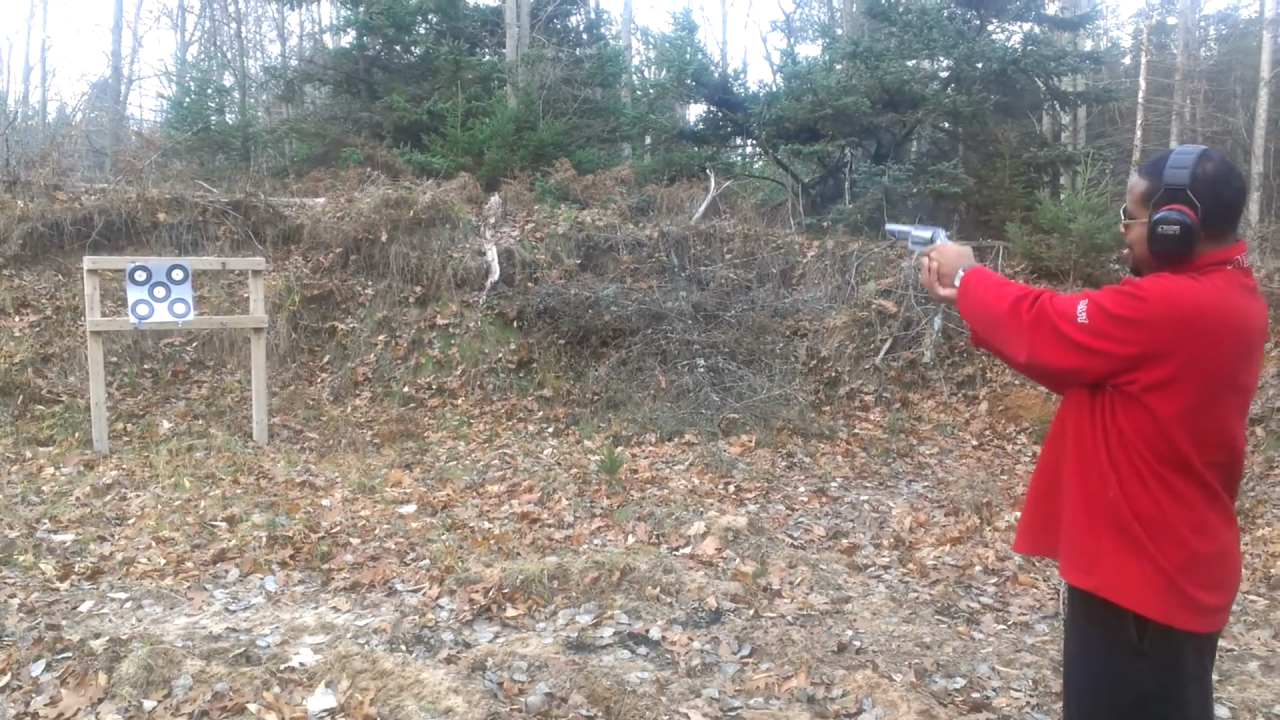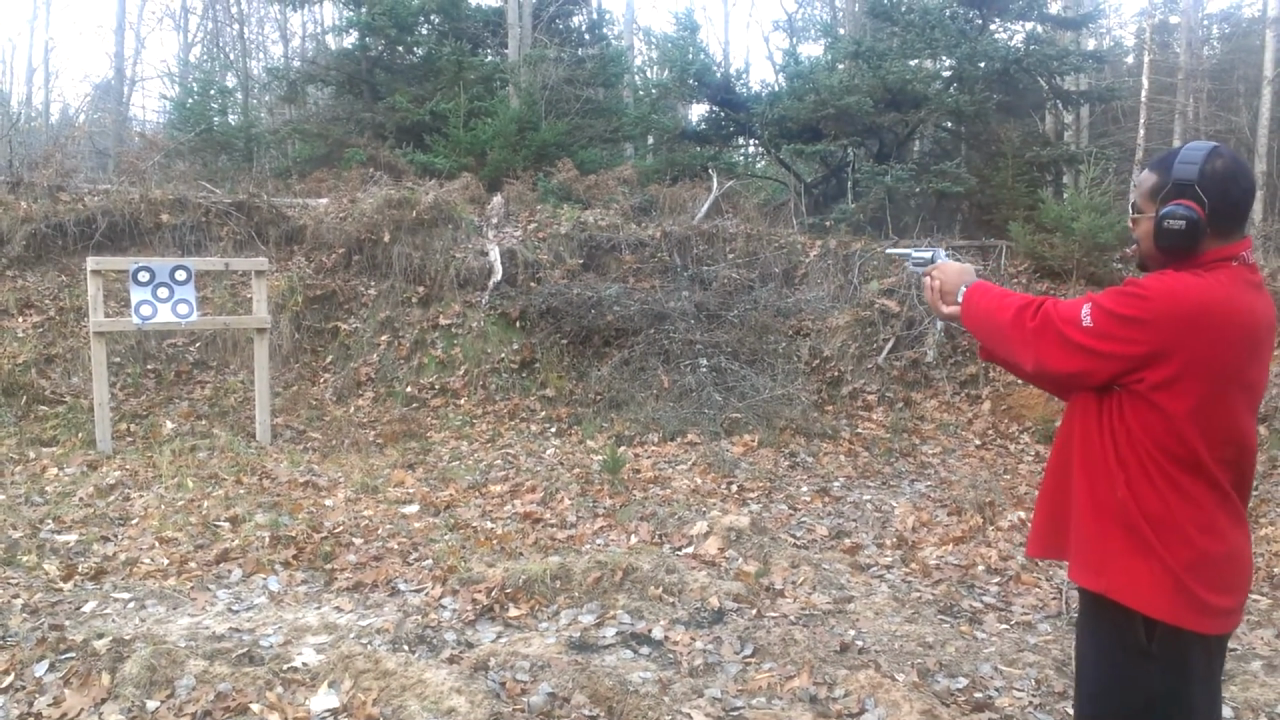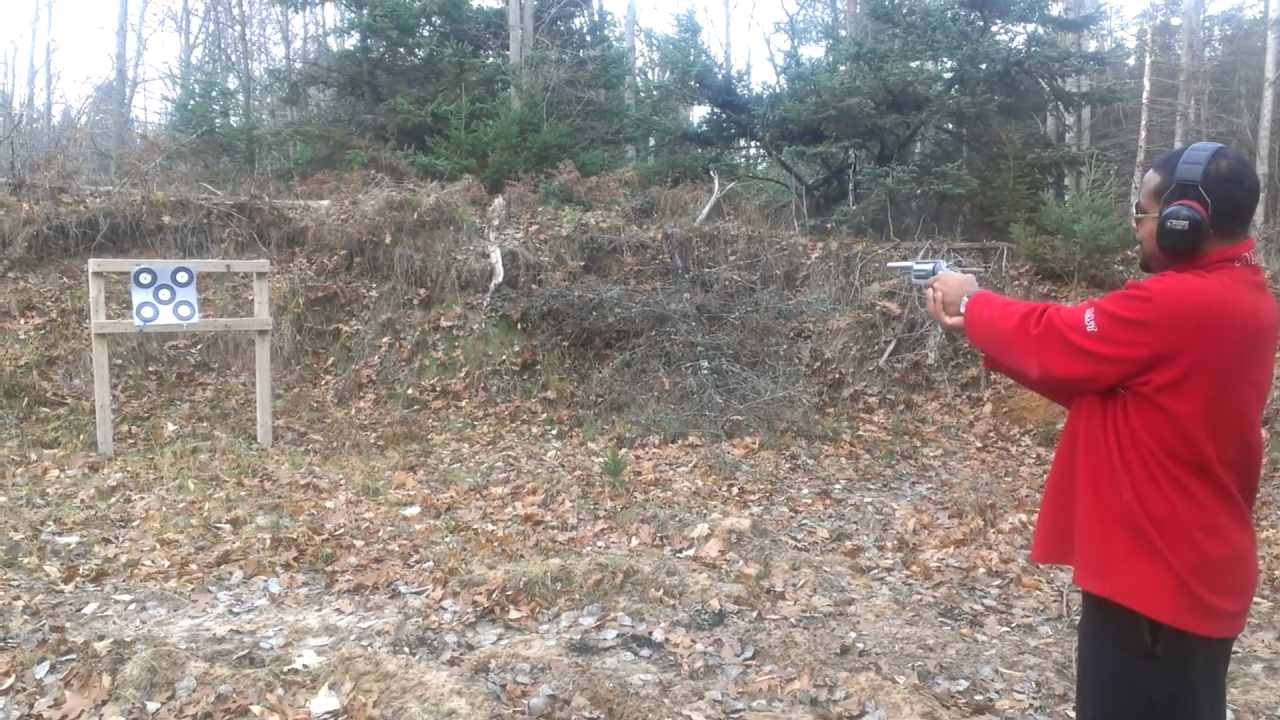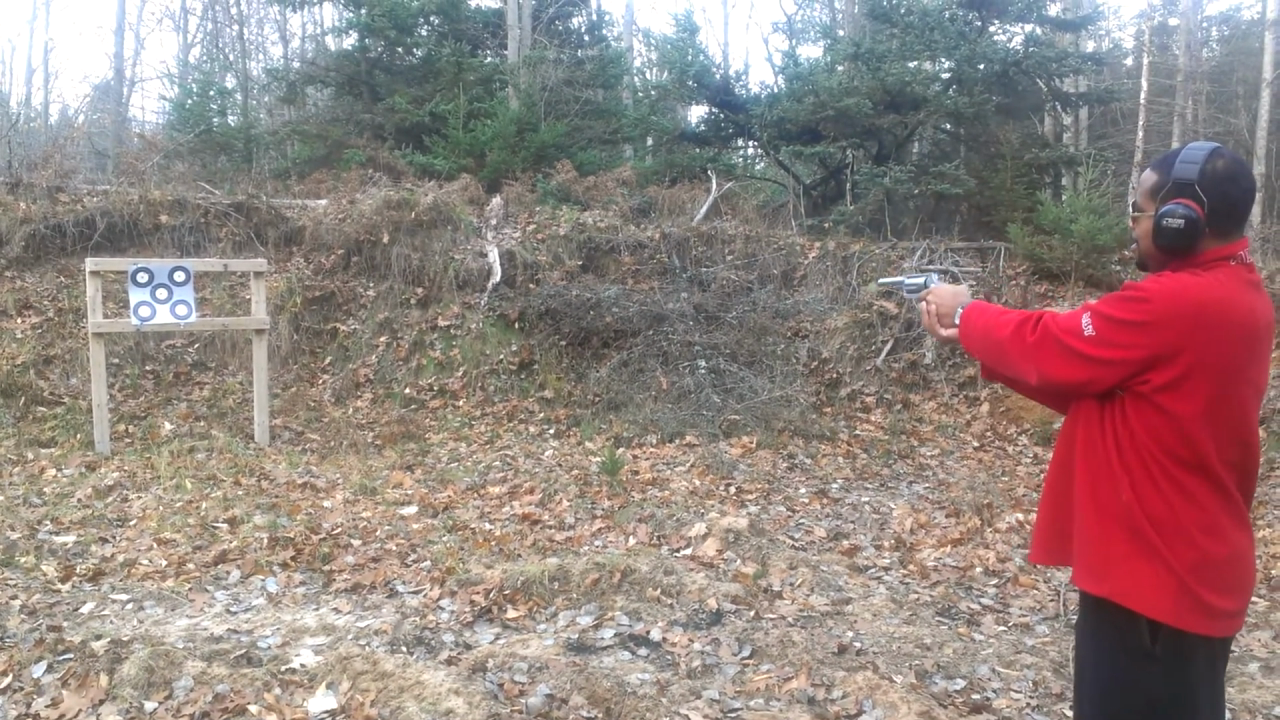
dt=0.2s
person 1, frame 1
left shoulder: (1167, 307)
right shoulder: (1226, 295)
left elbow: (1046, 331)
right elbow: (1078, 343)
left wrist: (966, 276)
right wrist: (973, 296)
left hip: (1147, 573)
right hip: (1173, 563)
person 1, frame 2
left shoulder: (1172, 305)
left elbow: (1053, 337)
right elbow: (1087, 355)
left wrist: (969, 292)
right wrist: (981, 312)
left hip: (1156, 574)
right hip: (1183, 564)
person 1, frame 3
left shoulder: (1176, 306)
left elbow: (1057, 344)
right elbow: (1091, 364)
left wrist: (972, 303)
right wrist: (984, 322)
left hip: (1161, 576)
right hip: (1189, 567)
person 1, frame 4
left shoulder: (1174, 305)
left elbow: (1056, 351)
right elbow: (1091, 368)
left wrist: (966, 314)
right wrist: (979, 332)
left hip: (1159, 576)
right hip: (1186, 566)
